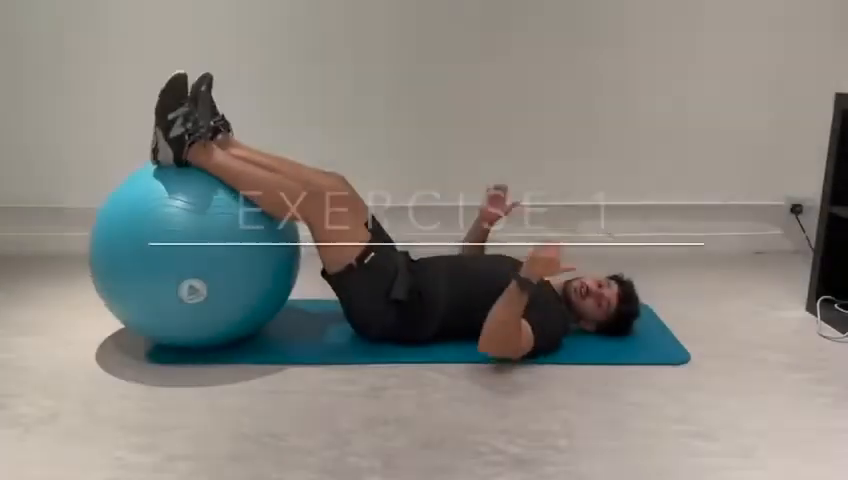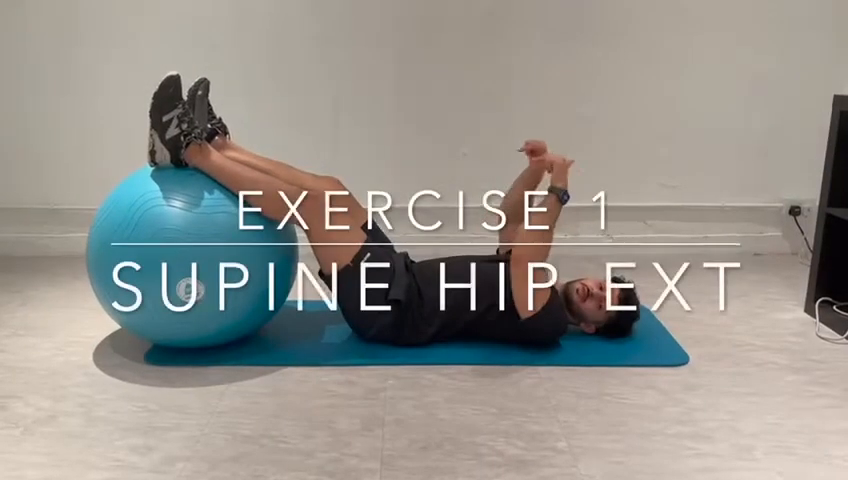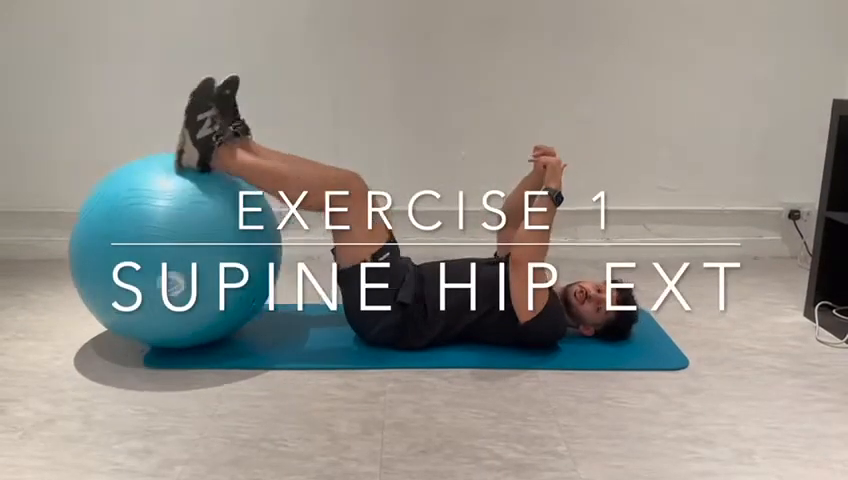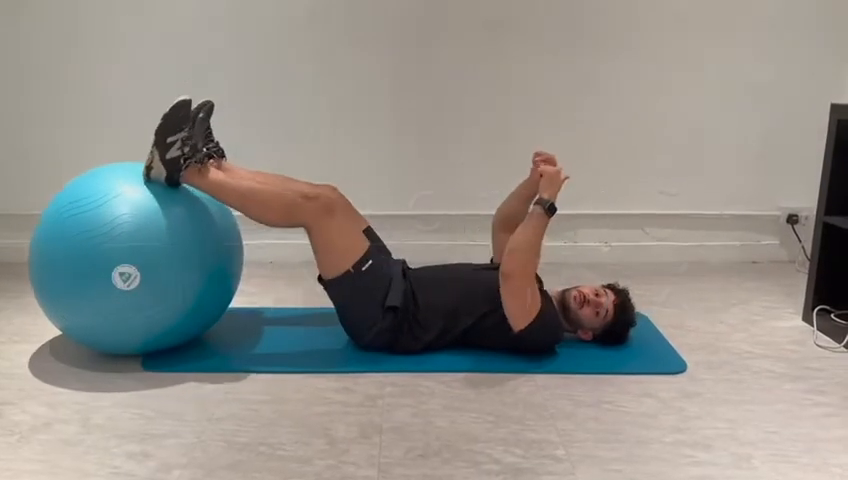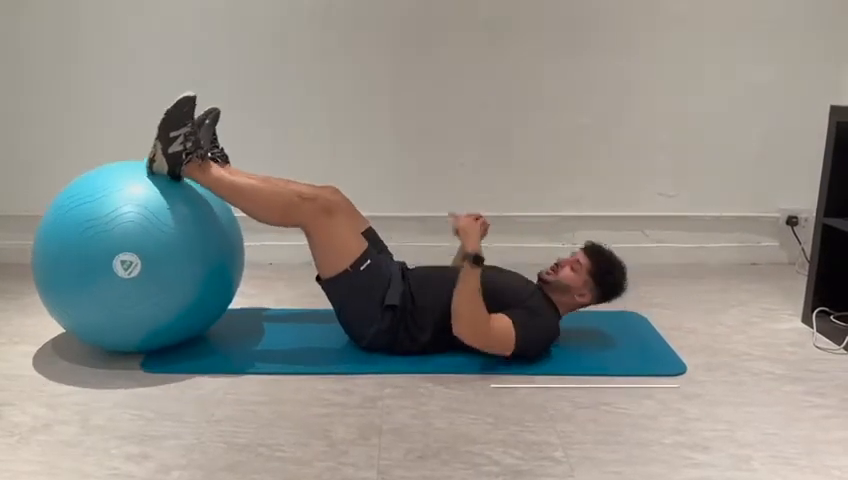
dt=1s
person 1, frame 1
left shoulder: (550, 322)
right shoulder: (542, 291)
left elbow: (492, 344)
left wrist: (527, 282)
right wrist: (483, 224)
left hip: (395, 309)
right hip: (405, 277)
left knee: (321, 199)
right knee: (330, 189)
left ankle: (192, 150)
right ankle: (218, 141)
person 1, frame 2
left shoulder: (546, 322)
right shoulder: (537, 287)
left elbow: (522, 257)
right elbow: (510, 220)
left wrist: (557, 196)
right wrist: (535, 170)
left hip: (391, 310)
right hip: (399, 279)
left knee: (316, 203)
right knee: (329, 190)
left ankle: (189, 150)
right ankle: (215, 143)
person 1, frame 3
left shoulder: (547, 324)
right shoulder: (540, 293)
left elbow: (525, 258)
right elbow: (510, 222)
left wrist: (552, 195)
right wrist: (537, 175)
left hip: (391, 313)
right hip: (403, 287)
left knee: (346, 191)
right knee: (341, 187)
left ankle: (217, 152)
right ankle: (234, 143)
person 1, frame 4
left shoulder: (542, 330)
right shoulder: (532, 298)
left elbow: (512, 269)
right elbow: (503, 228)
left wrist: (546, 204)
right wrist: (535, 183)
left hip: (386, 318)
right hip: (396, 286)
left knee: (318, 205)
right knee: (323, 198)
left ankle: (186, 170)
right ankle: (212, 163)
person 1, frame 5
left shoulder: (539, 329)
right shoulder: (531, 295)
left elbow: (466, 329)
left wrist: (472, 252)
right wrist: (468, 250)
left hip: (385, 319)
right hip: (399, 288)
left knee: (317, 205)
right knee: (326, 199)
left ankle: (188, 164)
right ankle: (214, 165)
